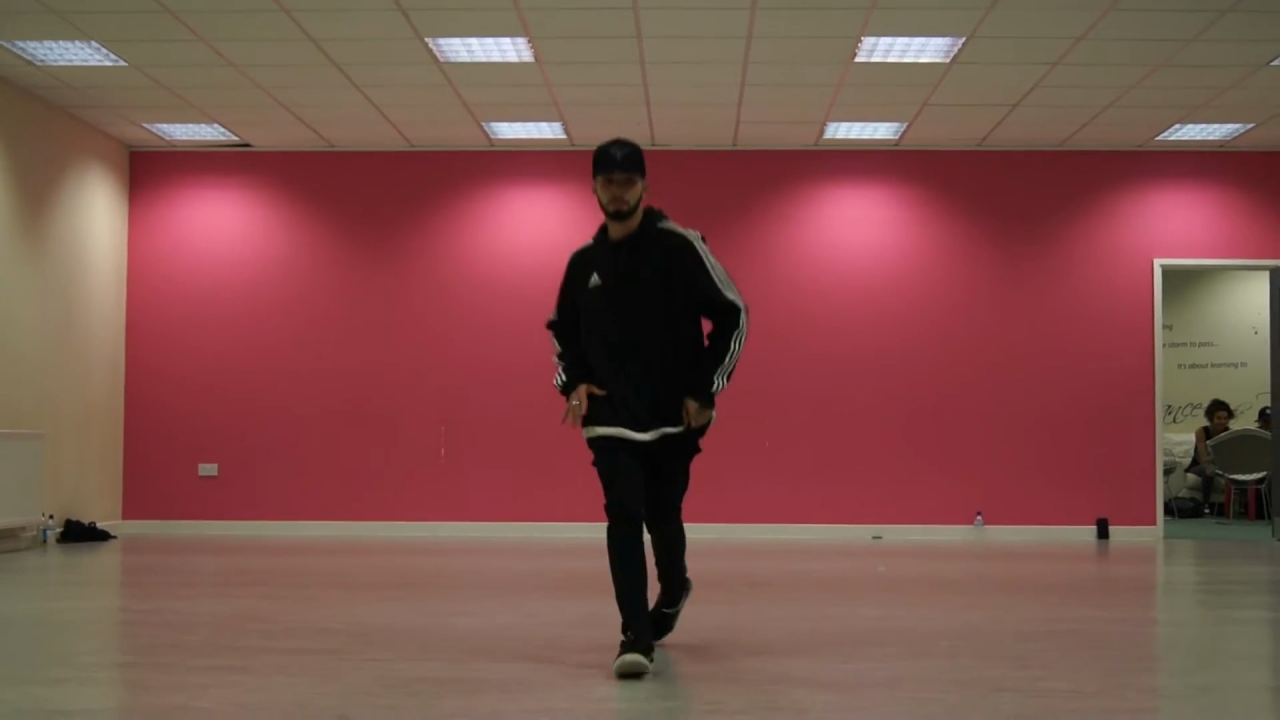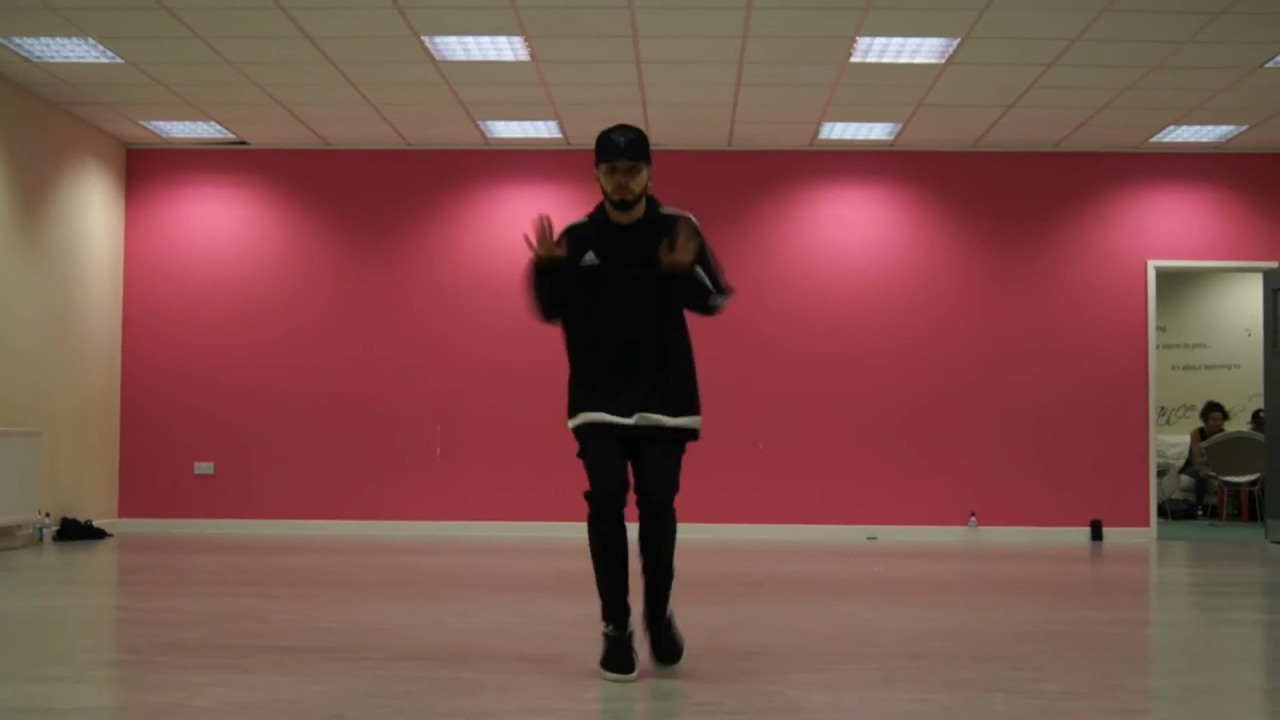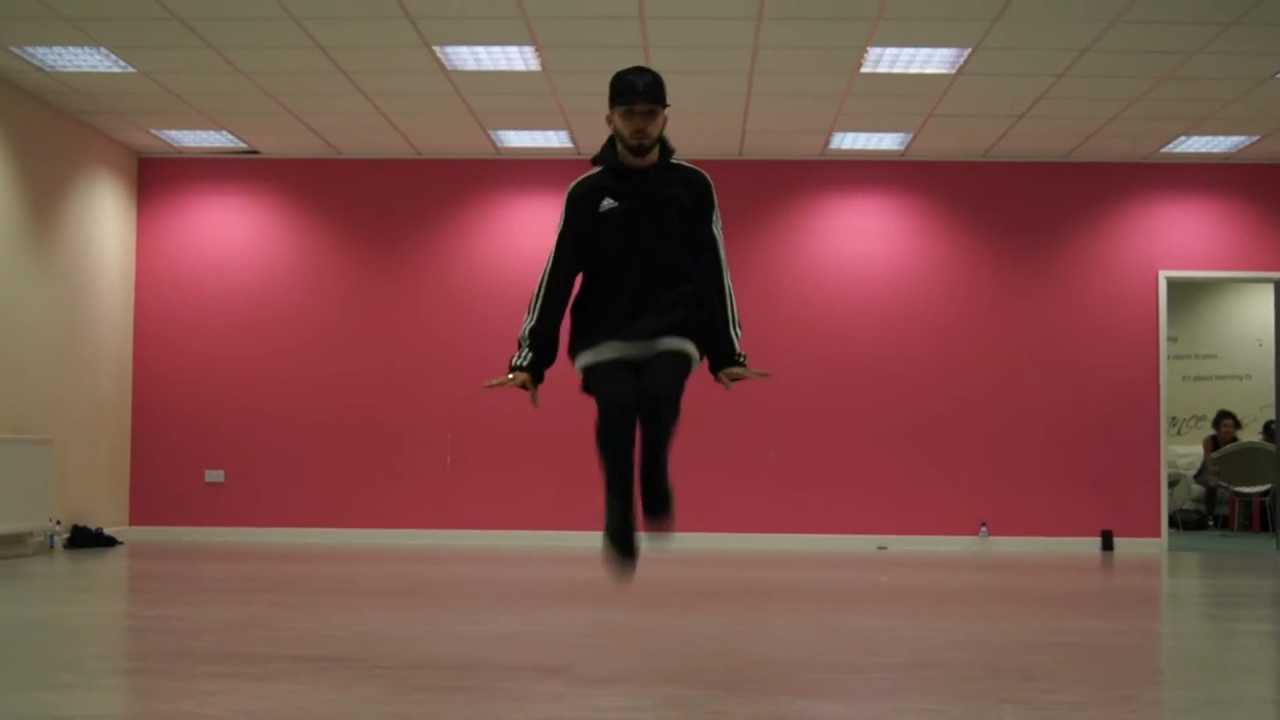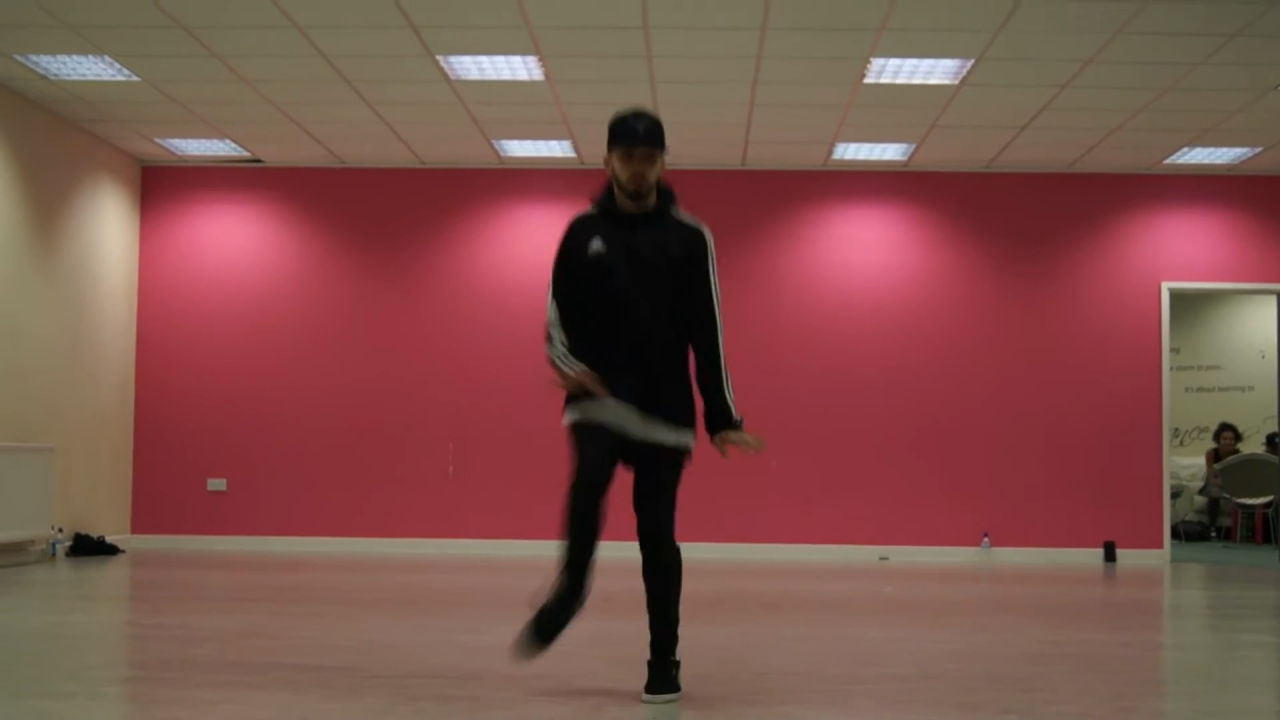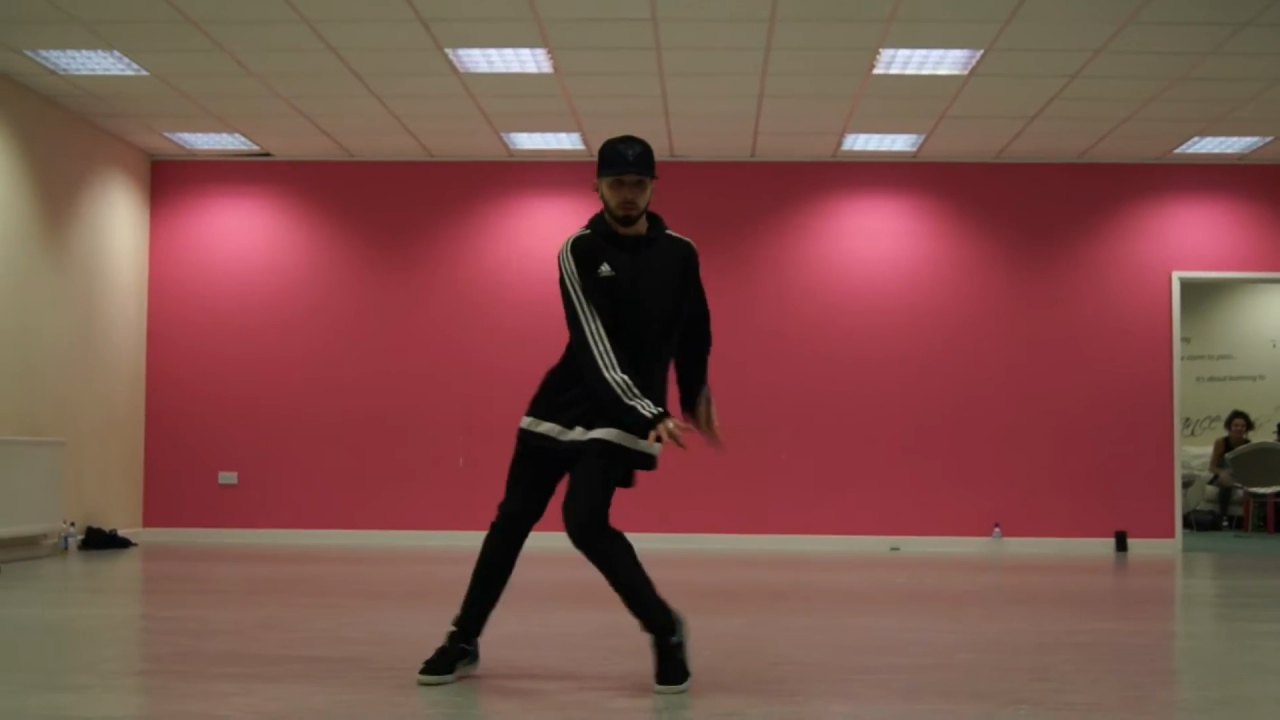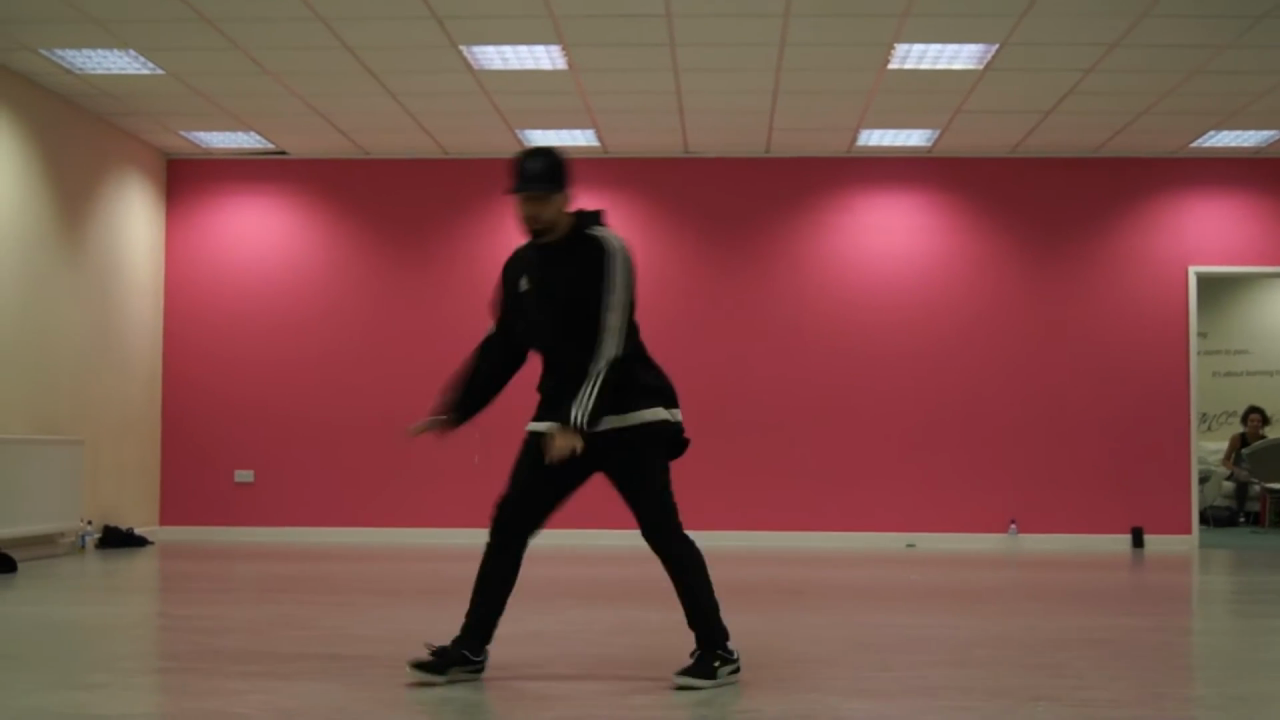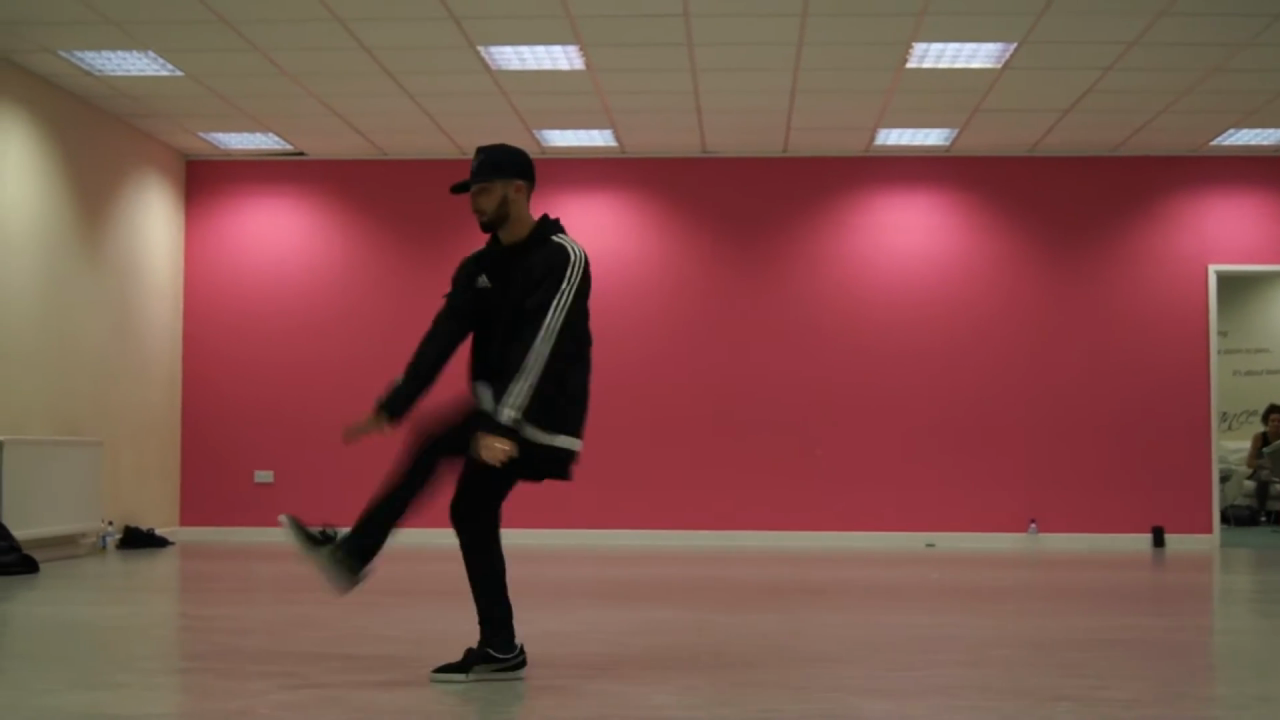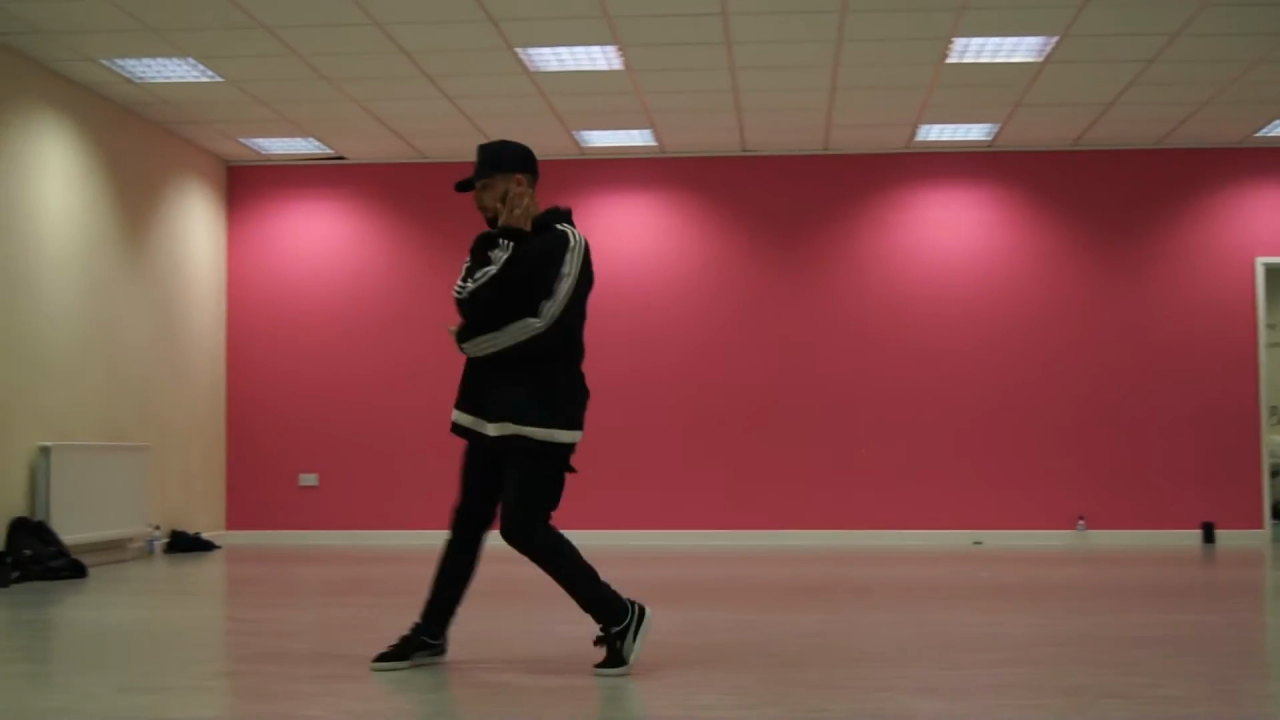
dt=0.3s
person 1, frame 1
left shoulder: (681, 246)
right shoulder: (583, 263)
left elbow: (733, 317)
right elbow: (564, 332)
left wrist: (705, 389)
right wrist: (573, 382)
left hip: (673, 413)
right hip: (610, 417)
left knee: (663, 515)
right knee: (624, 513)
left ankle: (673, 590)
right ankle: (637, 634)
person 1, frame 2
left shoulder: (678, 228)
right shoulder: (576, 239)
left elbow: (713, 299)
right elbow: (554, 310)
left wrist: (690, 269)
right wrist: (544, 267)
left hip: (663, 400)
right hip: (597, 401)
left knee: (657, 504)
right knee: (605, 503)
left ankle: (660, 617)
right ankle: (618, 636)
person 1, frame 3
left shoulder: (692, 183)
right shoulder: (587, 191)
left elbow: (713, 273)
right elbow: (558, 275)
left wrist: (727, 353)
right wrist: (531, 359)
left hip: (671, 335)
right hip: (606, 340)
left knee: (658, 394)
right knee: (616, 405)
left ankle: (654, 490)
right ankle: (620, 519)
person 1, frame 4
left shoulder: (689, 235)
right shoulder: (584, 232)
left elbow: (706, 328)
right elbow: (559, 313)
left wrist: (723, 414)
right wrist: (568, 362)
left hip: (662, 406)
right hip: (599, 400)
left knee: (656, 530)
right knee: (587, 490)
left ankle: (665, 660)
right ankle: (567, 594)
person 1, frame 5
left shoulder: (679, 254)
right shoulder: (578, 251)
left elbow: (695, 334)
right elbow: (596, 341)
left wrist: (696, 398)
right wrist: (650, 412)
left hip: (621, 421)
right hip: (558, 406)
left knee: (584, 522)
right knee: (511, 522)
left ankle: (666, 633)
right ankle: (463, 642)
person 1, frame 6
left shoulder: (601, 246)
right shoulder: (519, 267)
left elbow: (610, 343)
right elbow: (502, 349)
left wrist: (576, 419)
right wrist: (454, 410)
left hip: (628, 410)
right hip: (565, 415)
left knee: (661, 530)
right knee: (512, 518)
left ankle: (716, 649)
right ankle: (471, 646)
person 1, frame 7
left shoulder: (562, 256)
right shoulder: (477, 267)
left elbow: (544, 345)
right elbow: (440, 343)
left wrist: (502, 427)
right wrist: (388, 408)
left hip: (545, 413)
right hip: (499, 407)
left knee: (433, 445)
right knee: (470, 513)
left ankle: (351, 555)
right ankle: (499, 647)
person 1, frame 8
left shoulder: (565, 242)
right shoulder: (489, 245)
left elbow: (546, 326)
right elbow: (469, 307)
left wrist: (469, 343)
right wrist: (507, 243)
left hip: (542, 414)
right hip: (490, 411)
left knee: (523, 528)
right knee: (468, 523)
left ankle: (619, 618)
right ankle: (430, 634)
